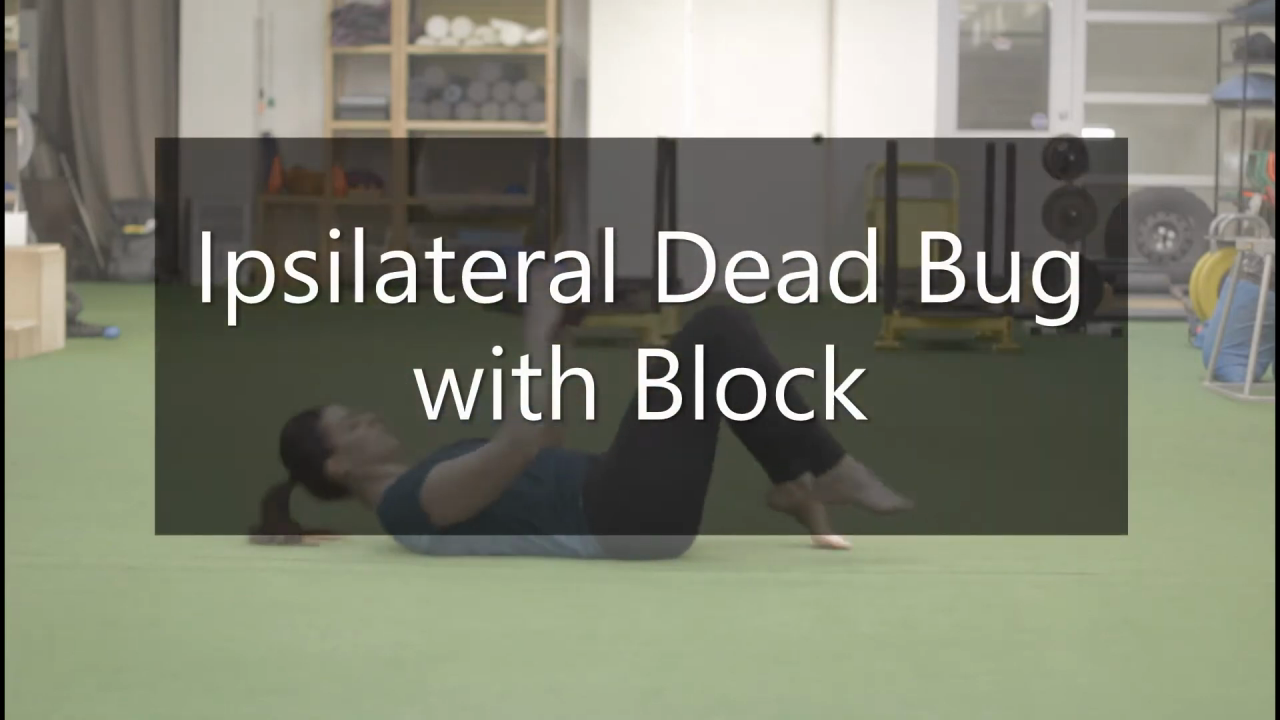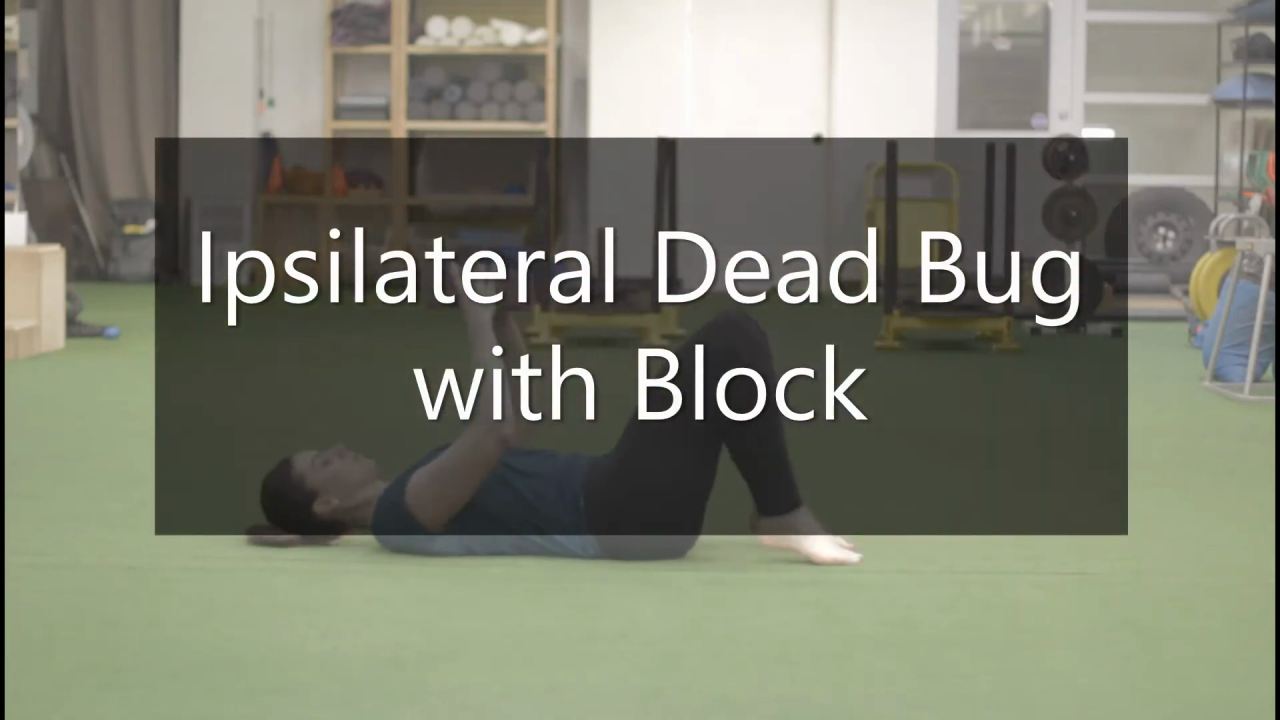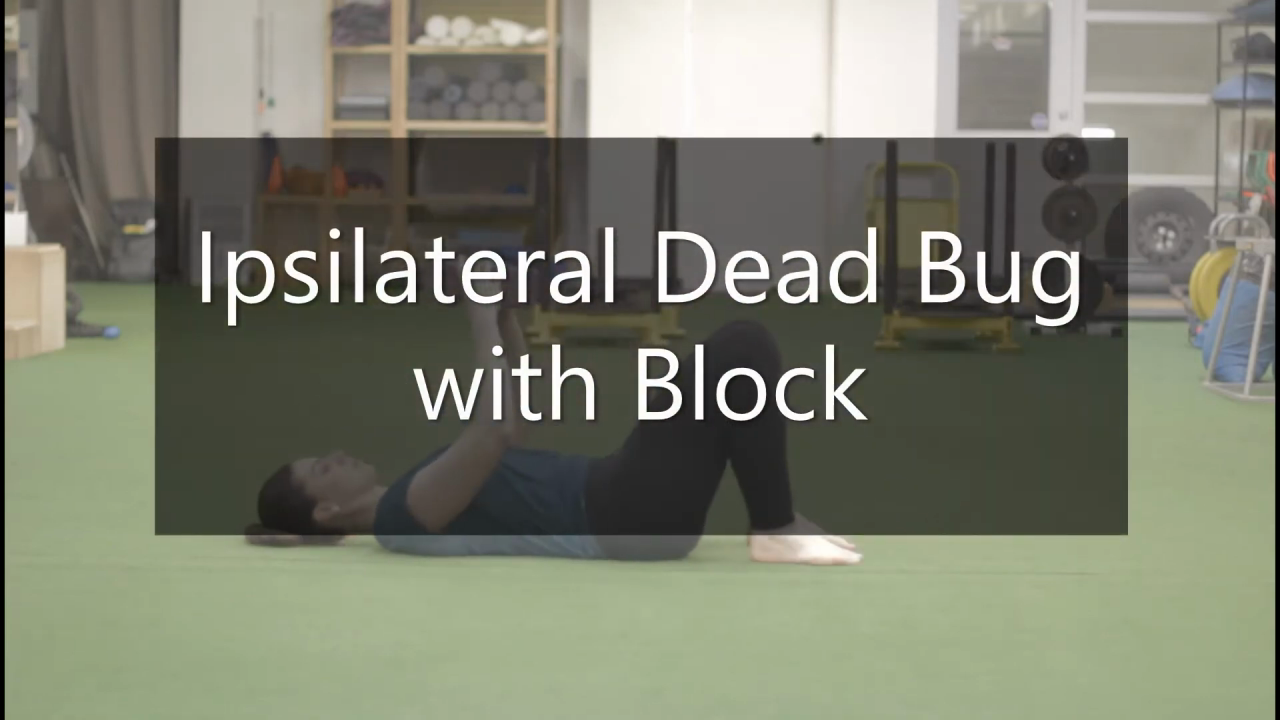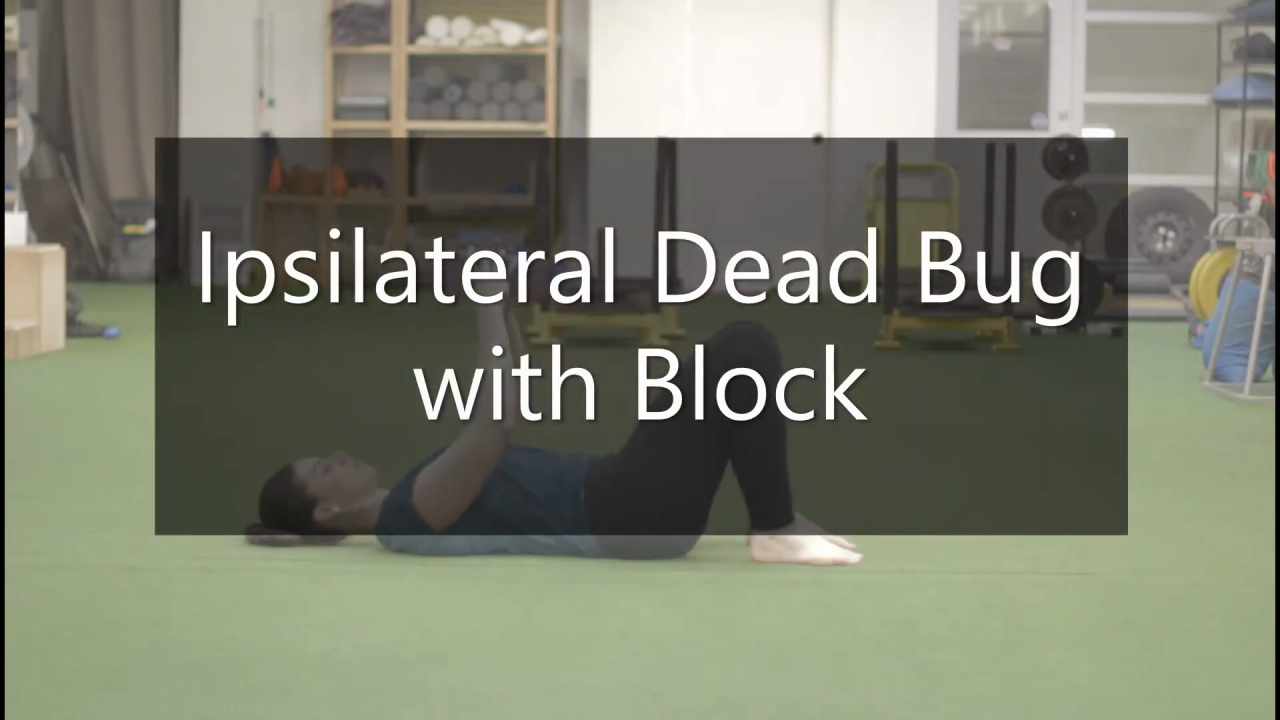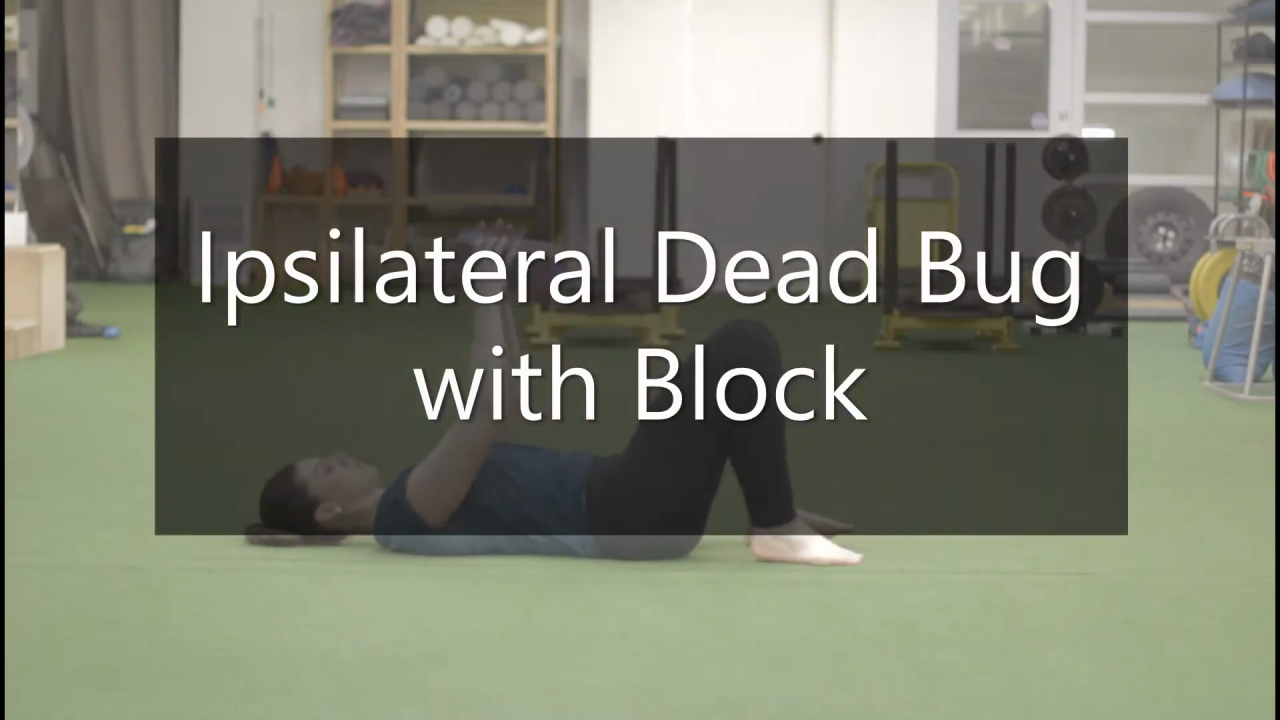
dt=0.2s
person 1, frame 1
left shoulder: (432, 480)
right shoulder: (414, 506)
left elbow: (546, 426)
right elbow: (526, 439)
left wrist: (555, 335)
right wrist: (537, 332)
left hip: (621, 503)
right hip: (627, 520)
left knee: (719, 326)
right knee: (720, 333)
left ankle: (796, 484)
right ankle: (829, 470)
person 1, frame 2
left shoulder: (419, 491)
right shoulder: (405, 515)
left elbow: (518, 414)
right elbow: (493, 430)
left wrist: (503, 316)
right wrist: (476, 322)
left hip: (618, 500)
right hip: (630, 520)
left knee: (732, 333)
right knee: (731, 342)
left ankle: (780, 510)
right ankle: (780, 517)
person 1, frame 3
left shoulder: (422, 497)
right shoulder: (407, 518)
left elbow: (513, 412)
right elbow: (495, 428)
left wrist: (505, 312)
right wrist: (479, 317)
left hip: (619, 501)
right hip: (631, 520)
left knee: (742, 342)
right knee: (744, 353)
left ankle: (777, 519)
right ankle: (775, 531)
person 1, frame 4
left shoulder: (422, 496)
right shoulder: (410, 518)
left elbow: (505, 408)
right elbow: (495, 424)
left wrist: (503, 304)
right wrist: (487, 311)
left hip: (622, 500)
right hip: (632, 519)
left knee: (745, 344)
right knee: (744, 356)
left ankle: (777, 519)
right ankle: (776, 531)
person 1, frame 5
left shoulder: (421, 493)
right shoulder: (403, 516)
left elbow: (502, 395)
right elbow: (483, 412)
left wrist: (498, 297)
right wrist: (484, 302)
left hip: (619, 497)
right hip: (630, 520)
left knee: (743, 341)
right knee: (744, 346)
left ankle: (778, 512)
right ankle: (777, 526)
